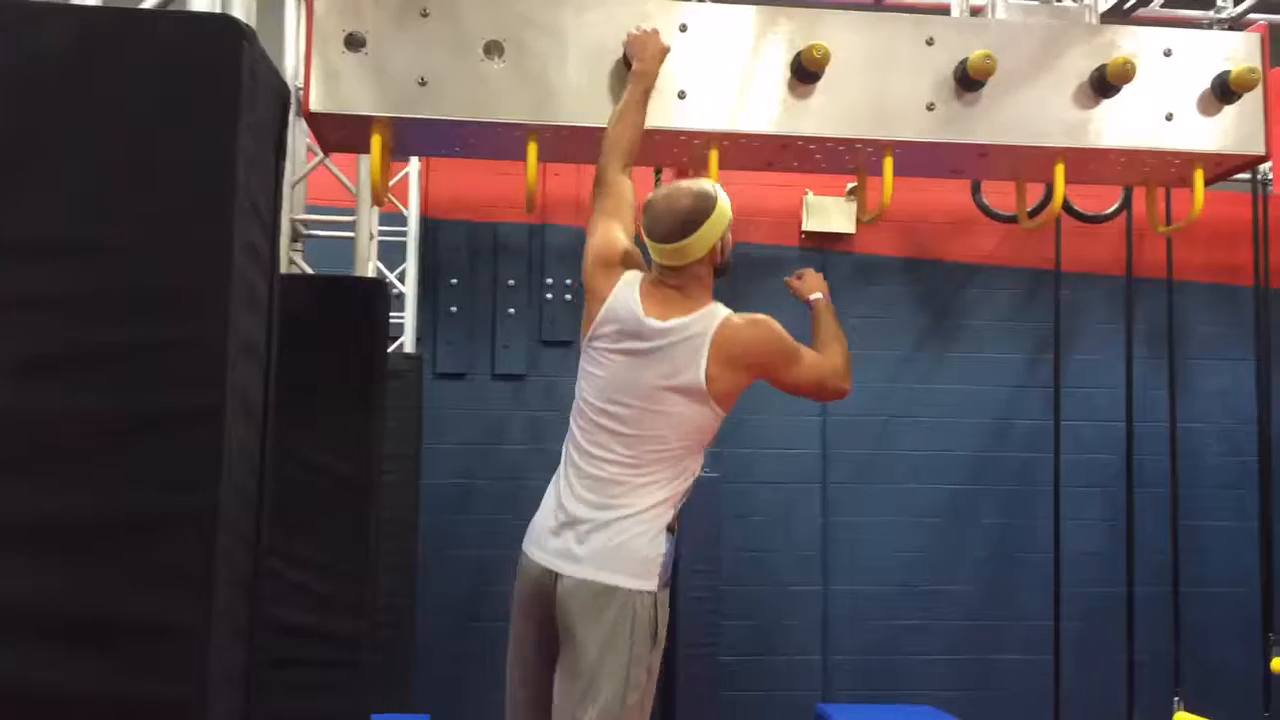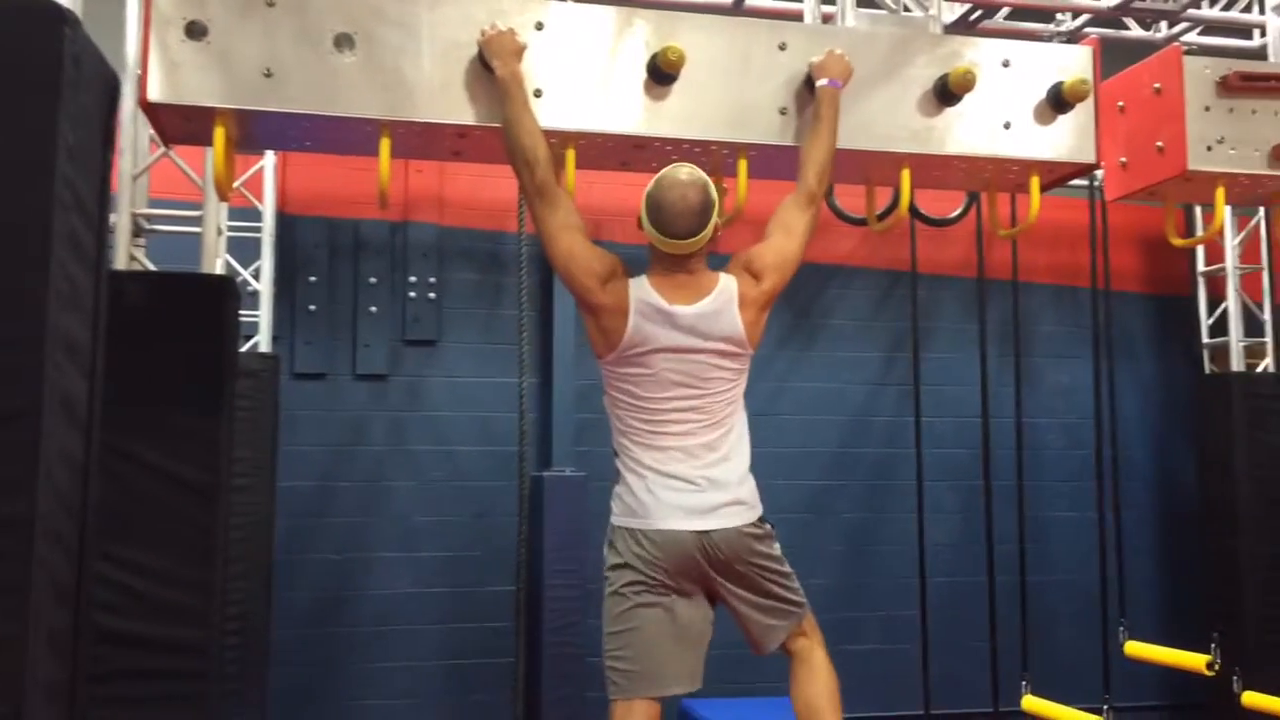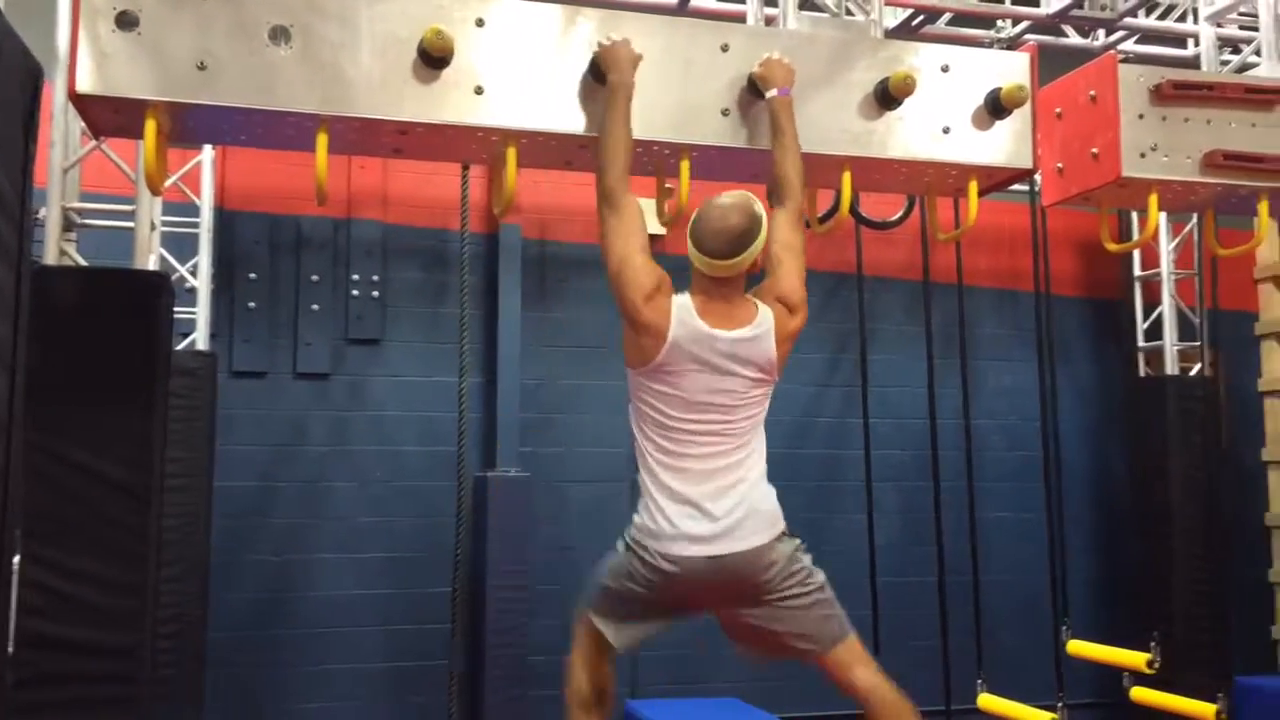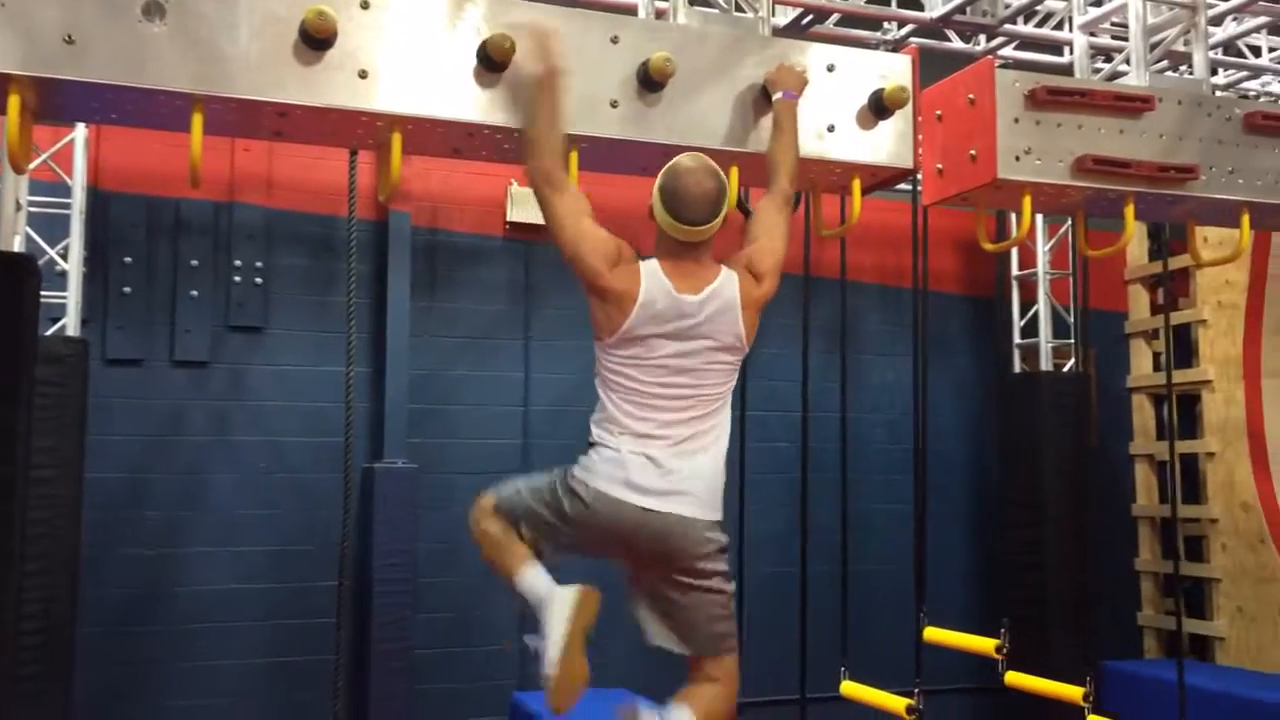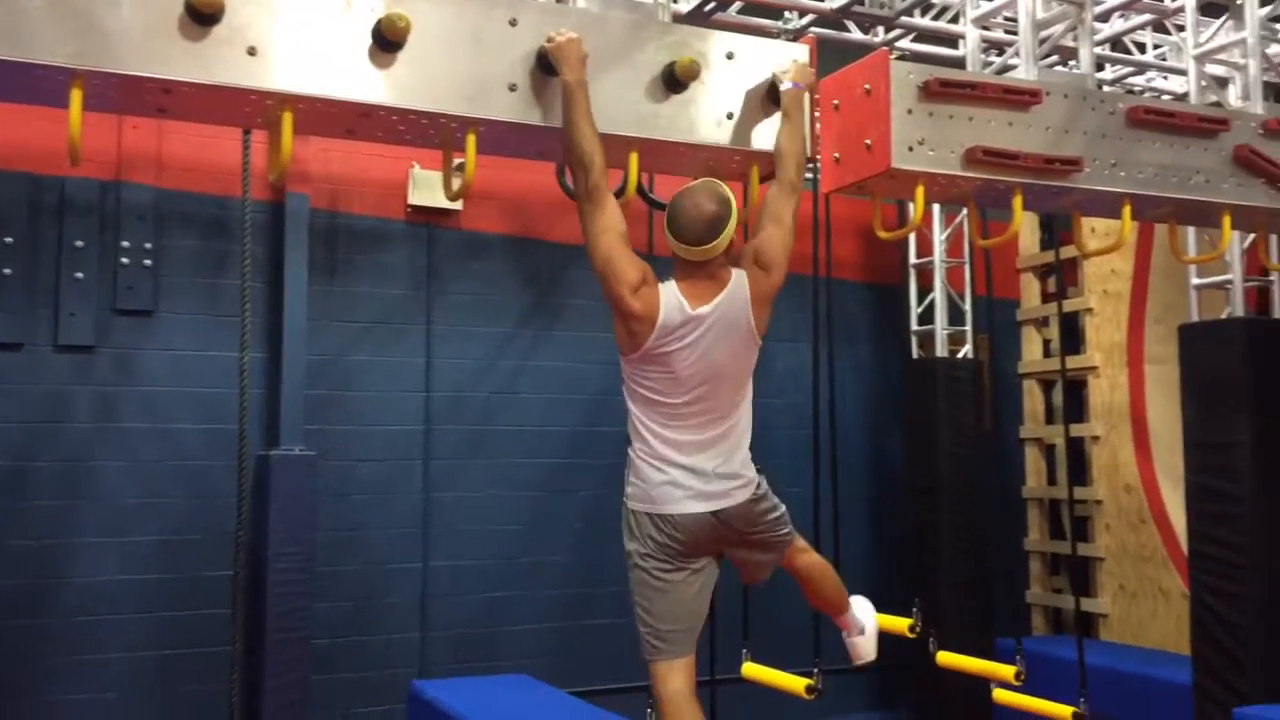
dt=1s
person 1, frame 1
left shoulder: (608, 287)
right shoulder: (742, 340)
left elbow: (612, 171)
right elbow: (836, 379)
left wrist: (643, 73)
right wrist: (820, 298)
left hip: (542, 556)
right hip: (619, 577)
person 1, frame 2
left shoulder: (610, 299)
right shoulder: (748, 293)
left elbow: (541, 184)
right elbow: (808, 193)
left wrist: (507, 73)
right wrist: (828, 89)
left hip: (647, 536)
right hip: (736, 526)
right knee: (805, 642)
person 1, frame 3
left shoulder: (651, 315)
right shoulder: (780, 321)
left elbow: (613, 193)
right elbow: (790, 205)
left wrist: (620, 83)
right wrist: (779, 98)
left hip: (664, 557)
right hip: (758, 550)
left knee: (589, 632)
person 1, frame 4
left shoulder: (616, 280)
right shoulder: (749, 290)
left elbow: (549, 177)
right elbow: (780, 194)
left wrist: (546, 76)
right wrist: (785, 100)
left hip: (602, 498)
right hip: (691, 519)
left knee: (488, 511)
left ankle: (553, 598)
person 1, frame 5
left shoulder: (638, 302)
right shoulder: (756, 289)
left elbow: (592, 186)
right elbow: (787, 183)
left wrist: (572, 79)
right wrist: (795, 93)
left hip: (662, 513)
right hip: (738, 498)
right knee: (797, 551)
right ankle: (853, 623)
